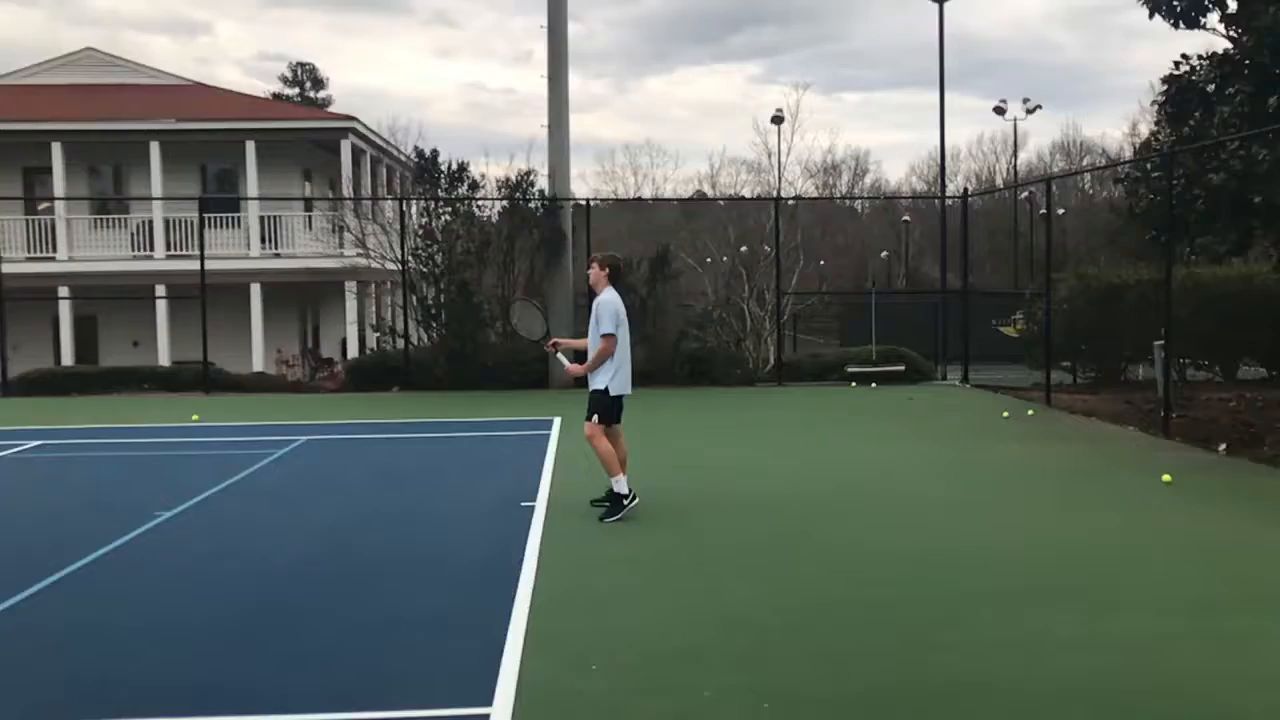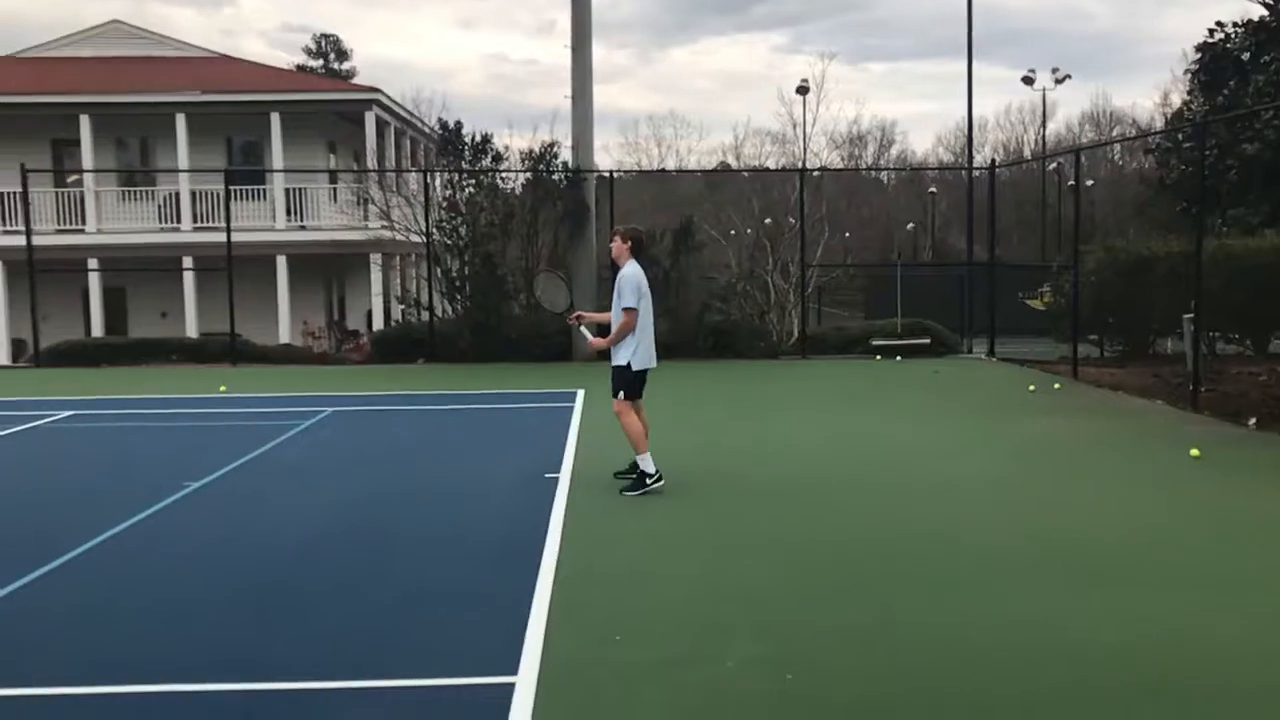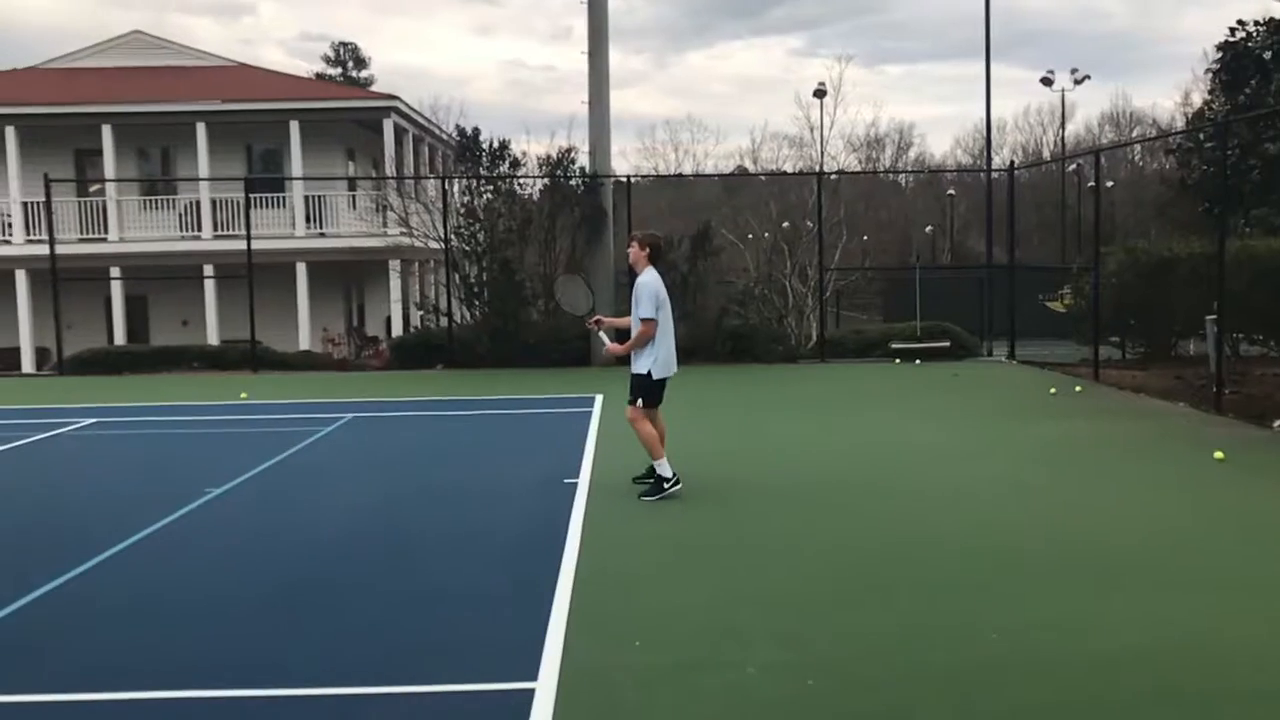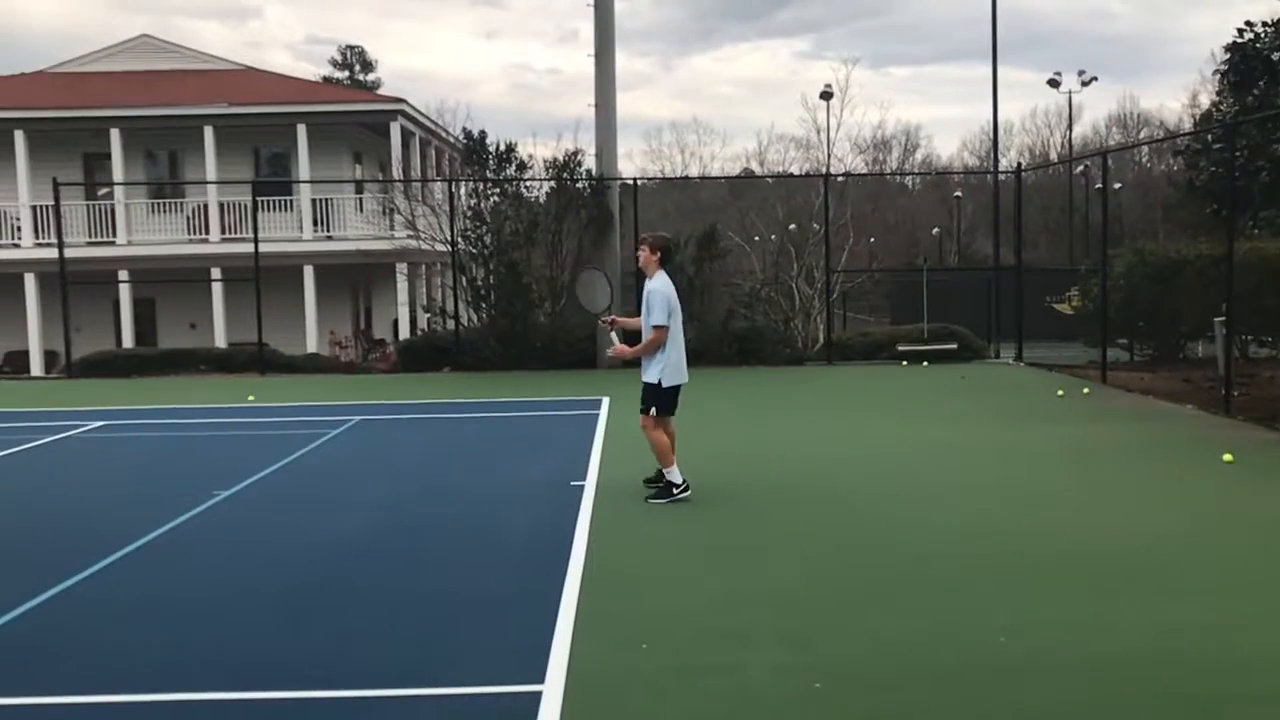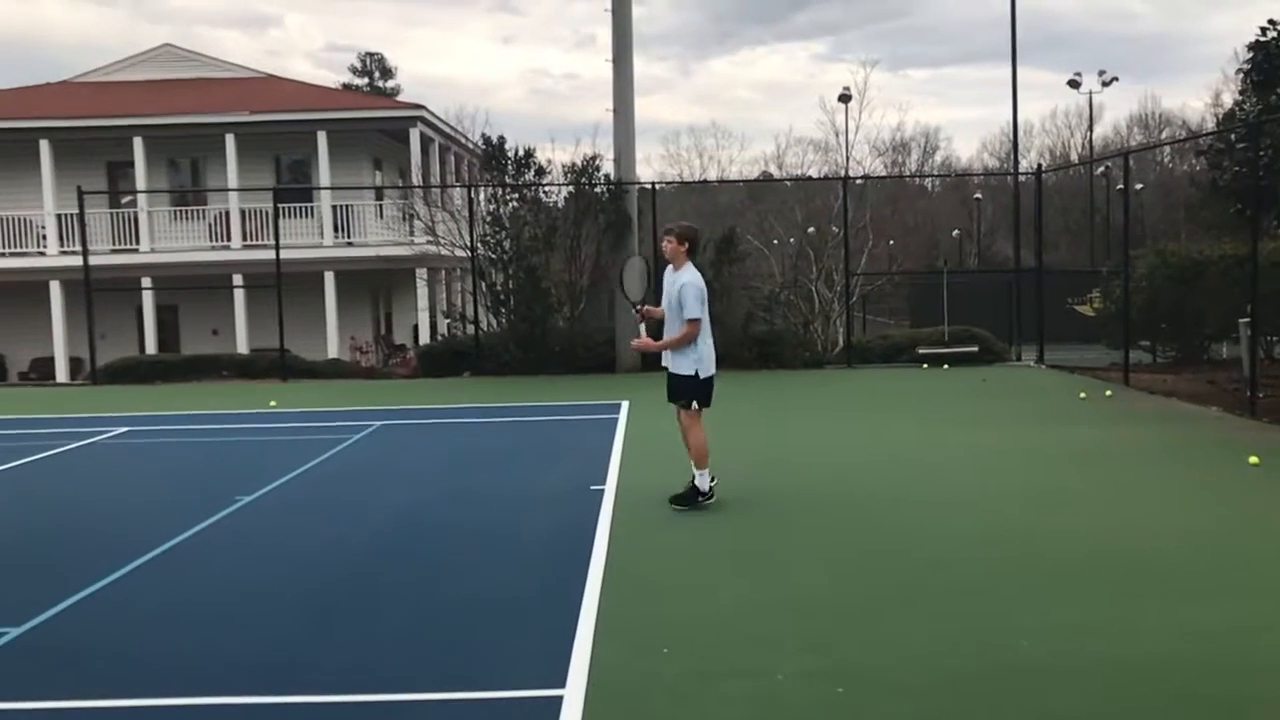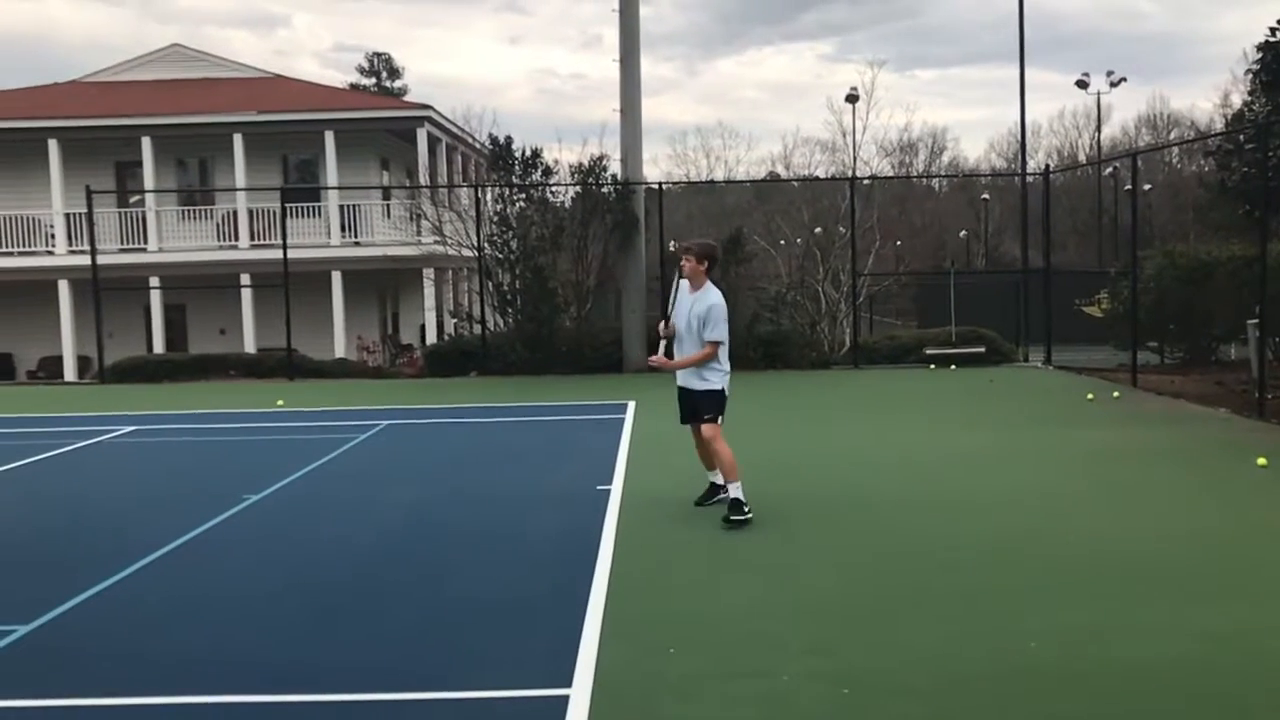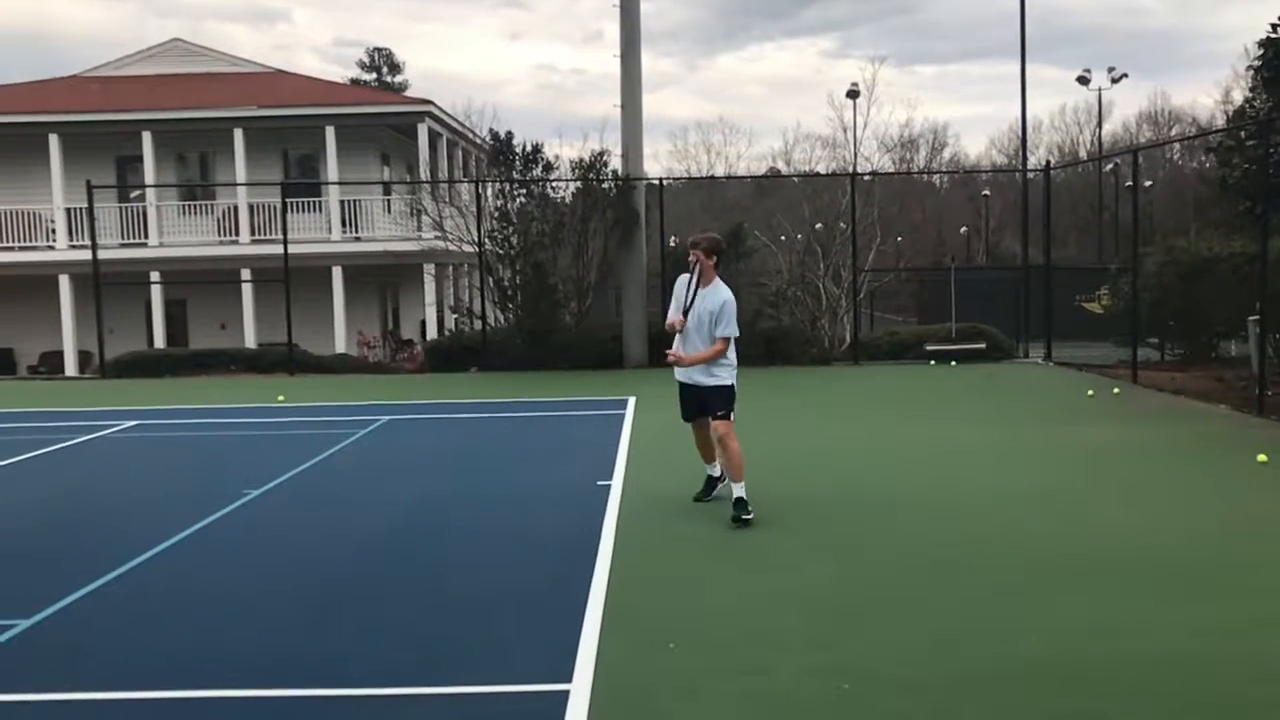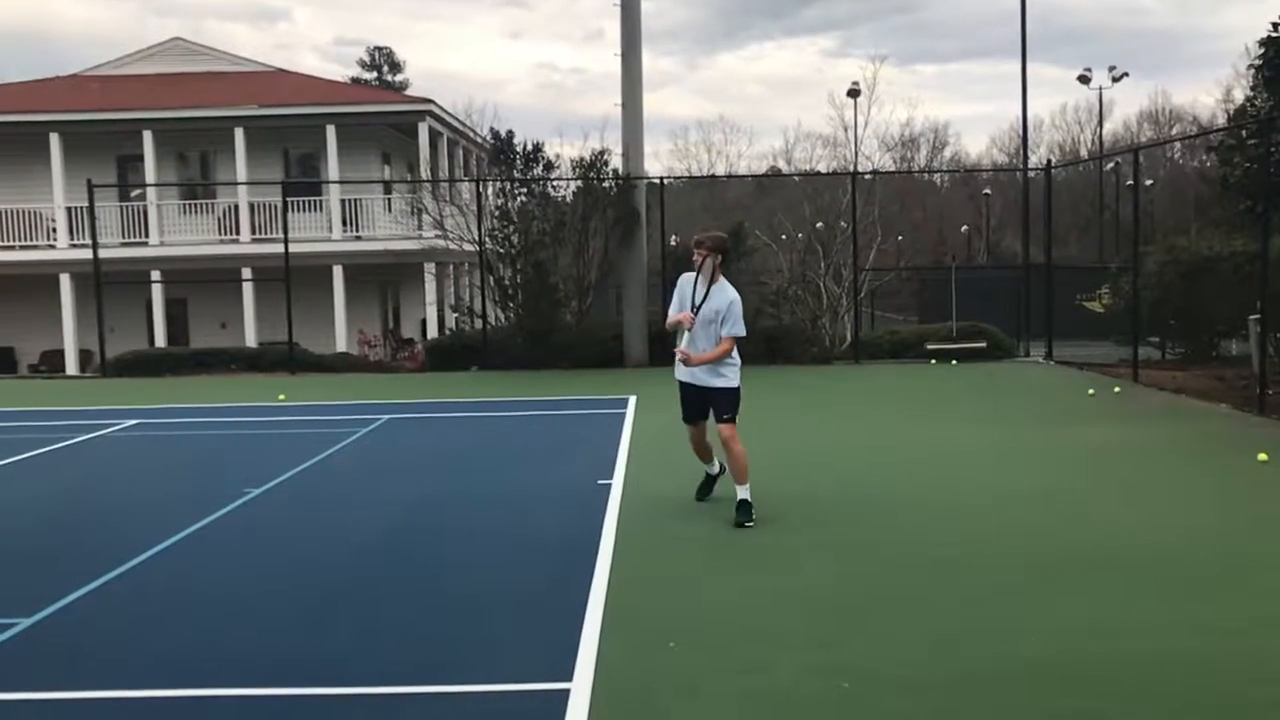
dt=0.2s
person 1, frame 1
left shoulder: (606, 301)
right shoulder: (605, 300)
left elbow: (608, 346)
left wrist: (583, 369)
right wrist: (565, 343)
left hip: (607, 382)
right hip: (610, 381)
left knee: (593, 433)
right knee: (612, 433)
left ankle: (624, 493)
right ankle: (619, 490)
person 1, frame 2
left shoulder: (628, 274)
right shoulder: (630, 273)
left elbow: (629, 320)
left wrist: (605, 342)
right wrist: (588, 316)
left hip: (630, 356)
right hip: (634, 355)
left knee: (622, 410)
right knee: (634, 408)
left ankle: (650, 473)
right ankle: (642, 463)
person 1, frame 3
left shoulder: (645, 284)
right shoulder: (649, 280)
left elbow: (648, 329)
left wrist: (622, 349)
right wrist: (608, 321)
left hip: (650, 363)
right hip: (655, 362)
left knee: (636, 416)
right knee: (650, 414)
left ankle: (667, 477)
right ankle: (658, 467)
person 1, frame 4
left shoulder: (657, 290)
right shoulder: (653, 284)
left elbow: (659, 336)
left wrist: (631, 353)
right wrist: (622, 322)
left hip: (662, 371)
right hip: (658, 369)
left knee: (649, 424)
right knee: (661, 423)
left ankle: (677, 483)
right ankle: (668, 471)
person 1, frame 5
left shoulder: (690, 282)
right shoulder: (669, 272)
left elbow: (692, 329)
left wrist: (657, 346)
right wrist: (650, 312)
left hip: (693, 364)
right hip: (676, 363)
left knee: (691, 421)
right knee: (684, 420)
left ankle: (703, 488)
right ankle: (701, 477)
person 1, frame 6
left shoulder: (714, 302)
right shoulder: (680, 288)
left elbow: (710, 350)
left wrist: (674, 365)
right wrist: (666, 328)
left hip: (710, 380)
right hip: (686, 380)
left knee: (712, 435)
right knee: (698, 434)
left ankle: (738, 501)
right ankle: (717, 483)
person 1, frame 7
left shoulder: (724, 298)
right shoulder: (683, 282)
left elbow: (722, 346)
right elbow: (668, 325)
left wrist: (688, 360)
right wrist: (675, 321)
left hip: (718, 376)
right hip: (688, 376)
left knee: (723, 432)
right knee: (699, 430)
left ankle: (740, 498)
right ankle: (715, 475)
person 1, frame 8
left shoulder: (730, 298)
right shoulder: (685, 281)
left elbow: (727, 345)
right elbow: (669, 324)
left wrist: (696, 359)
right wrist: (680, 318)
left hip: (722, 378)
right hip: (689, 377)
left knee: (728, 435)
right knee: (695, 435)
left ankle: (744, 500)
right ankle: (714, 470)
